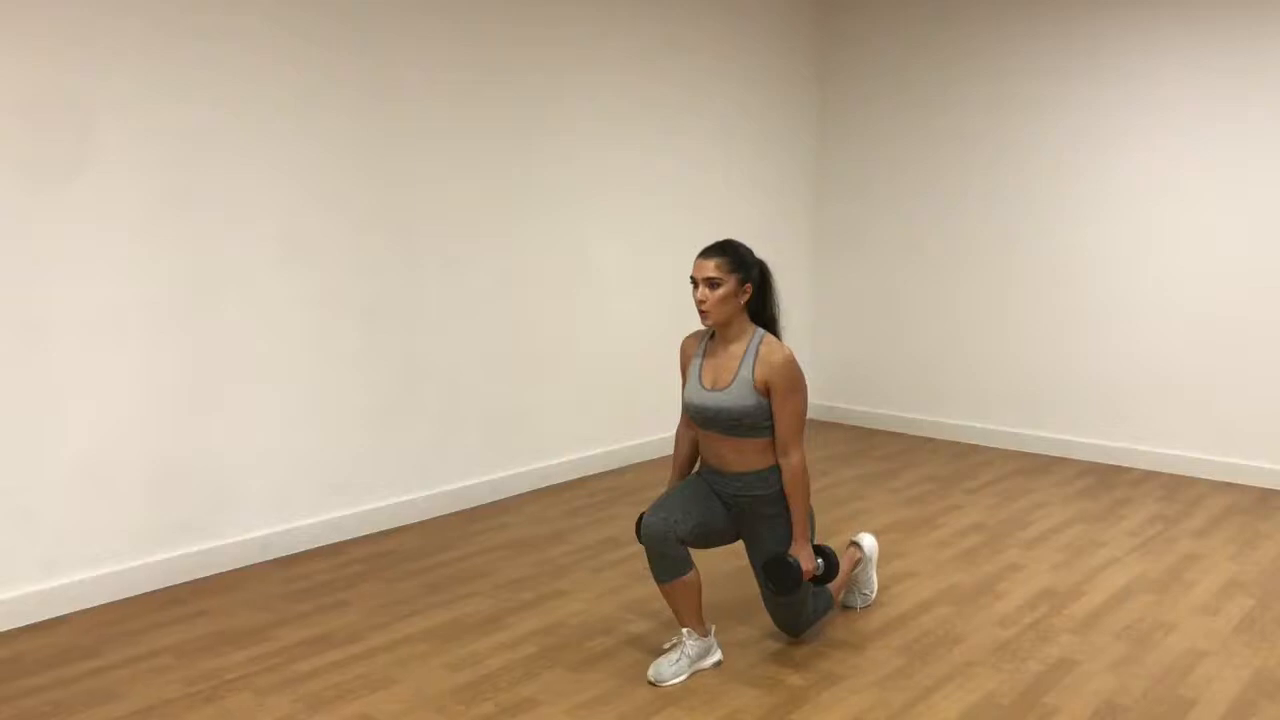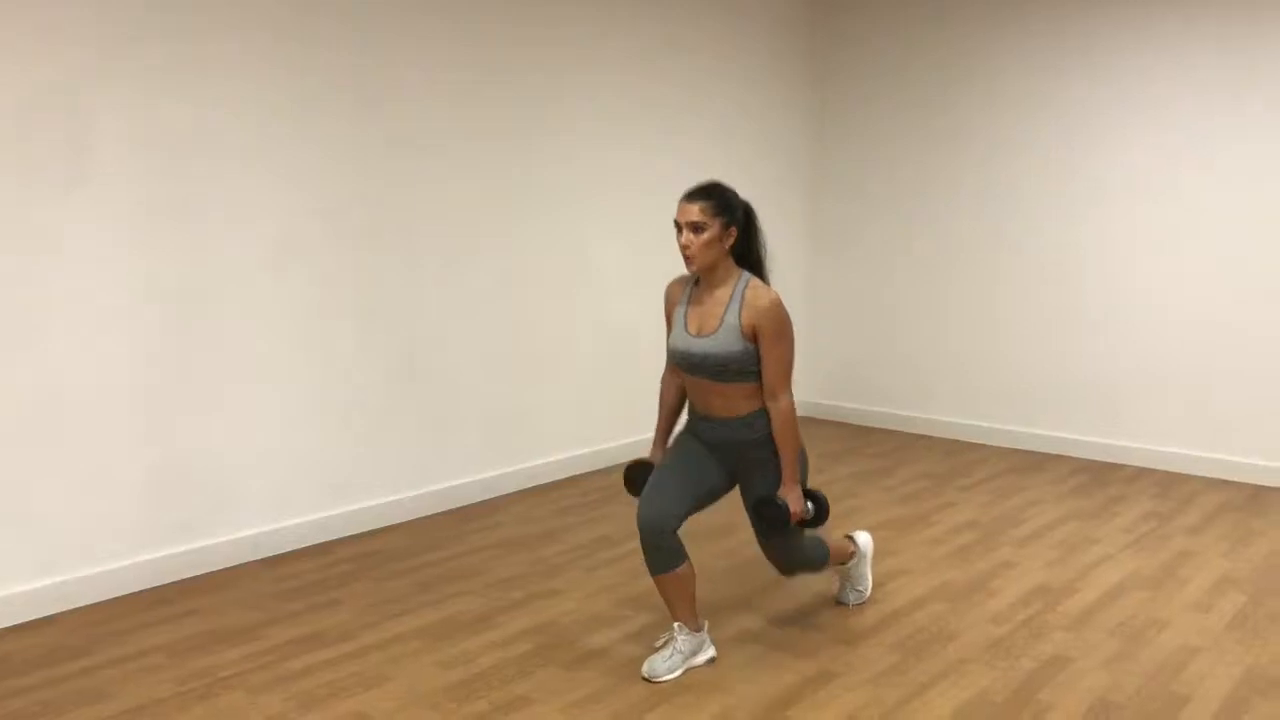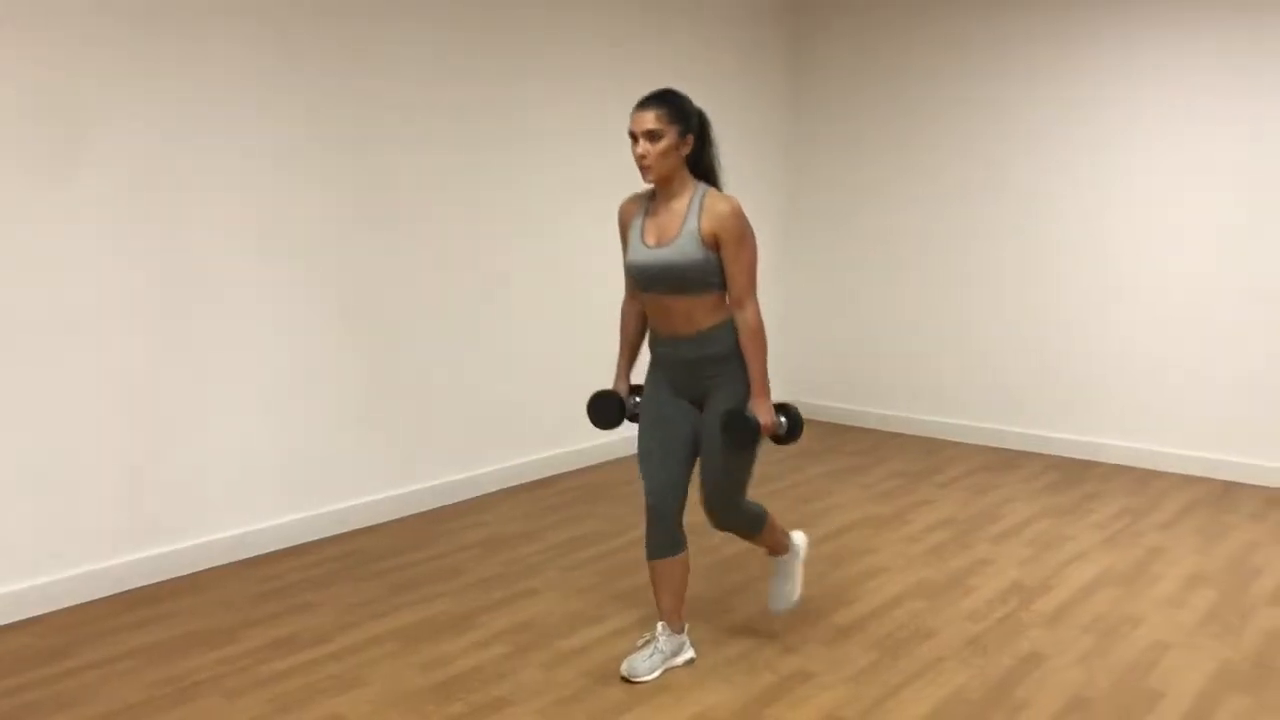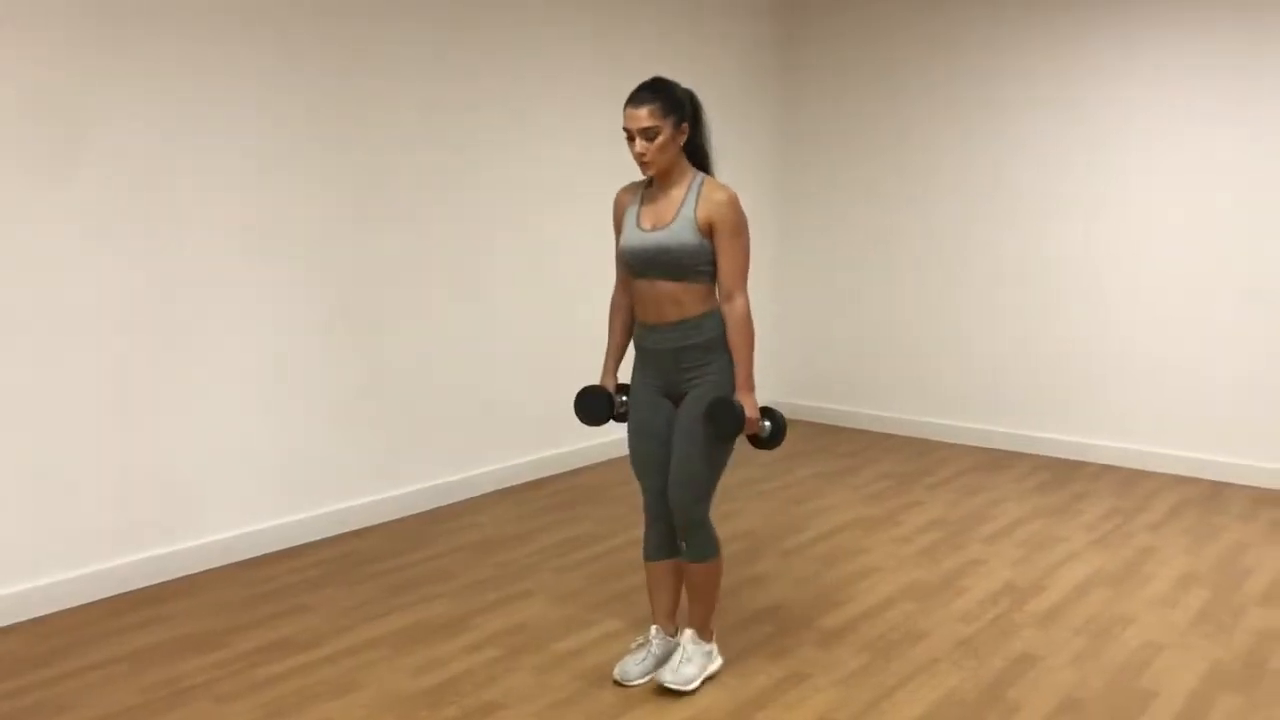
dt=0.3s
person 1, frame 1
left shoulder: (775, 360)
right shoulder: (691, 348)
left elbow: (792, 456)
left wrist: (802, 539)
right wrist: (671, 493)
left hip: (768, 497)
right hip: (714, 487)
left knee: (794, 621)
right knee: (656, 527)
left ankle: (856, 554)
right ankle: (696, 640)
person 1, frame 2
left shoulder: (761, 303)
right shoulder: (676, 293)
left elbow: (780, 397)
right elbow: (674, 374)
left wrist: (791, 480)
right wrist: (659, 444)
left hip: (759, 443)
right hip: (702, 439)
left knee: (786, 554)
right knee: (654, 519)
left ankle: (853, 550)
right ankle: (690, 636)
person 1, frame 3
left shoulder: (720, 212)
right shoulder: (631, 212)
left elbow: (746, 308)
left wrist: (761, 394)
right wrist: (622, 374)
left hip: (725, 370)
right hip: (667, 375)
left knee: (722, 507)
right knee: (661, 507)
left ankle: (785, 547)
right ankle: (672, 636)
person 1, frame 4
left shoulder: (717, 201)
right shoulder: (626, 201)
left elbow: (735, 300)
left wrist: (745, 388)
right wrist: (610, 368)
left hip: (706, 363)
right hip: (651, 368)
left knee: (688, 510)
right knee: (656, 510)
left ankle: (702, 642)
right ankle: (662, 635)
